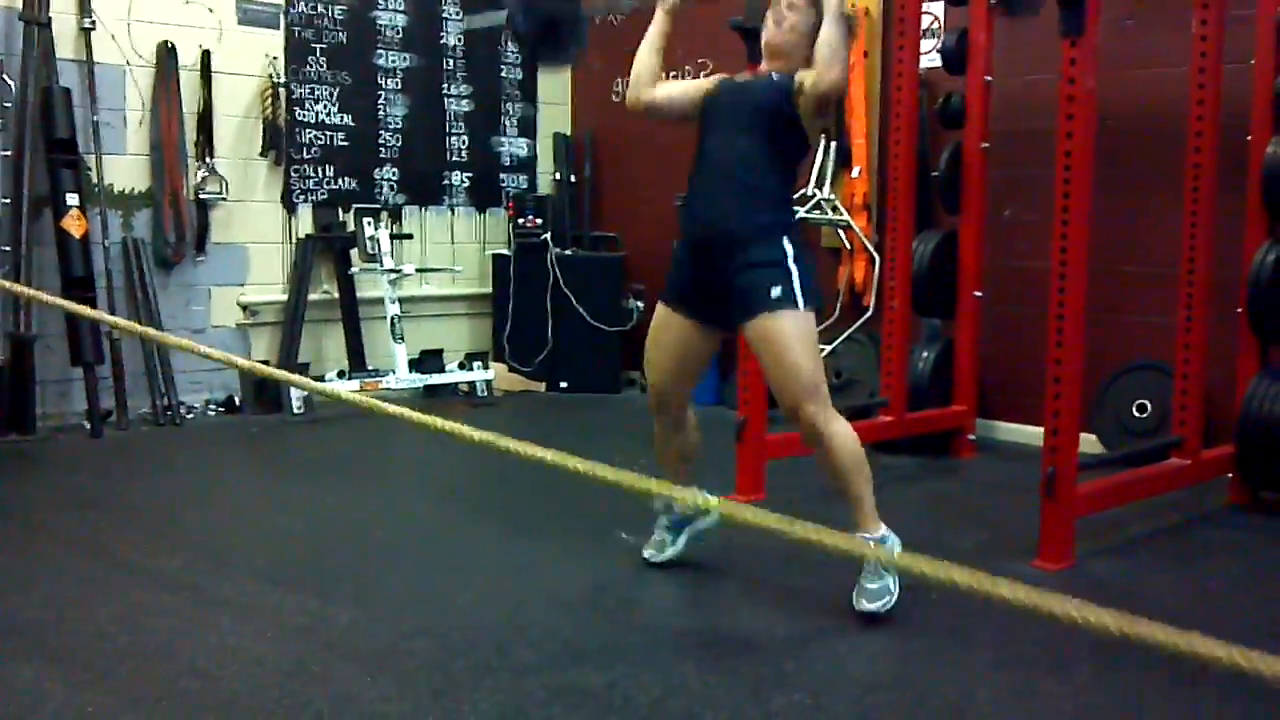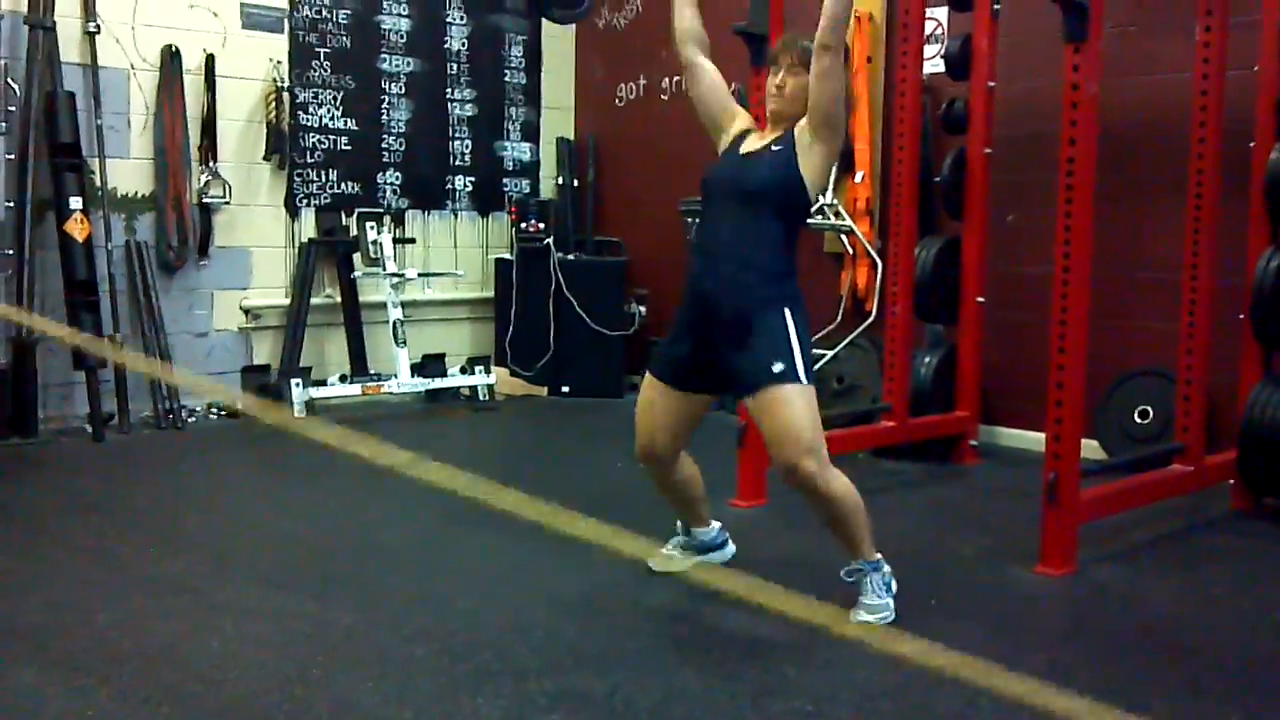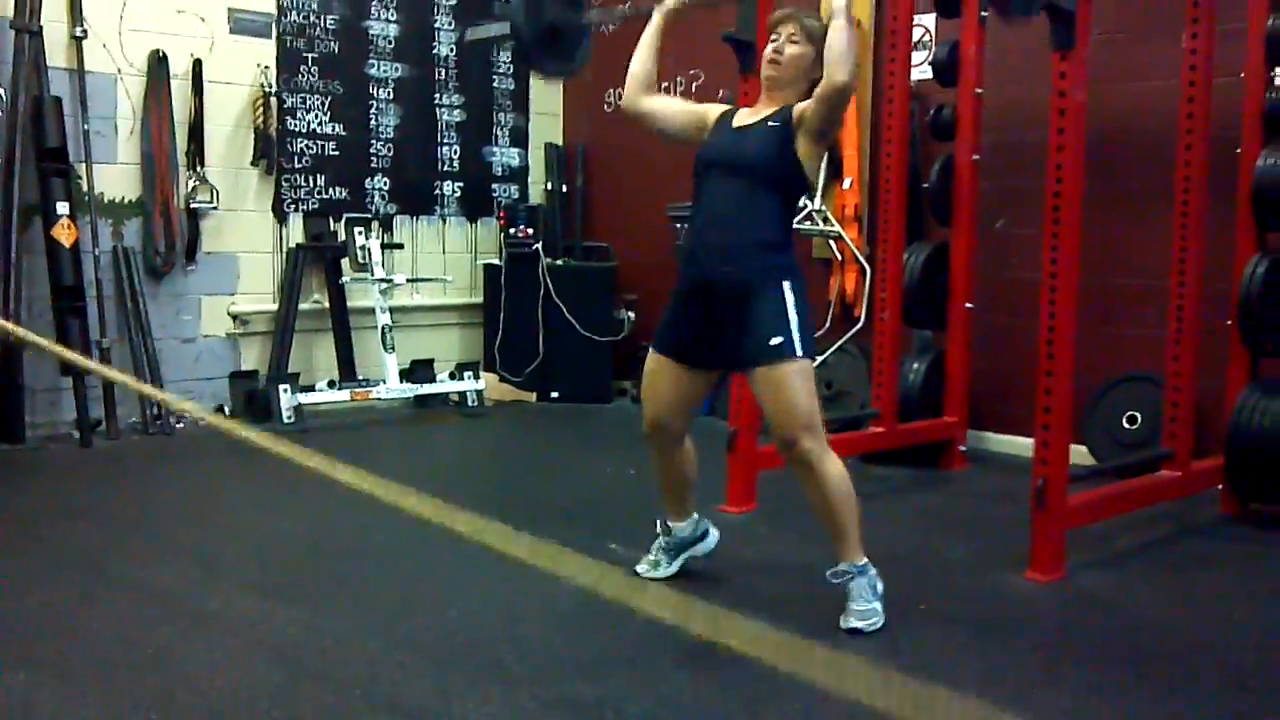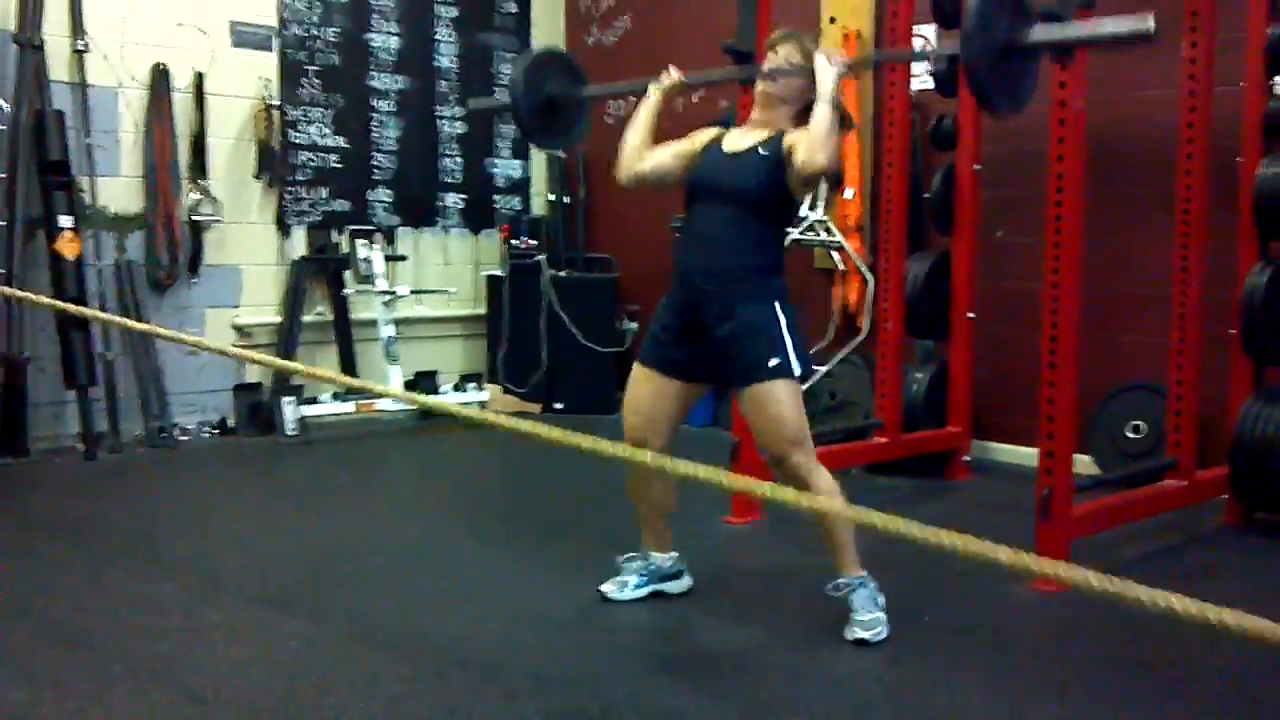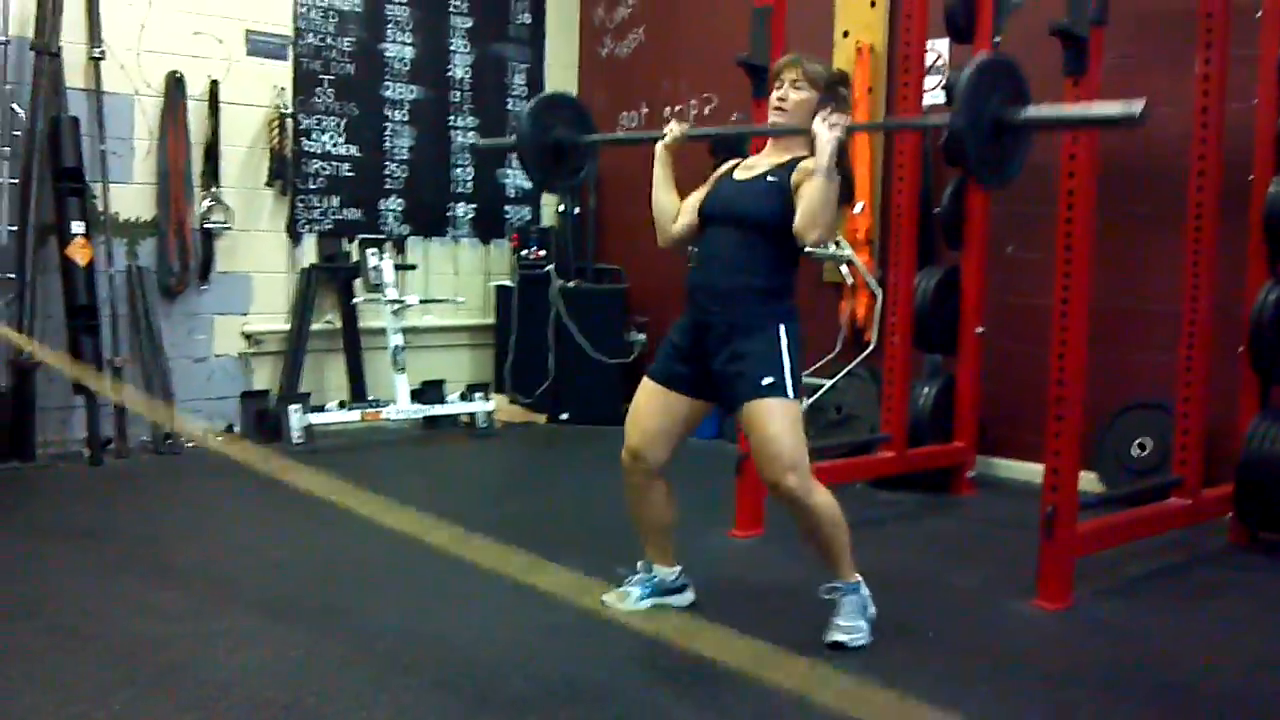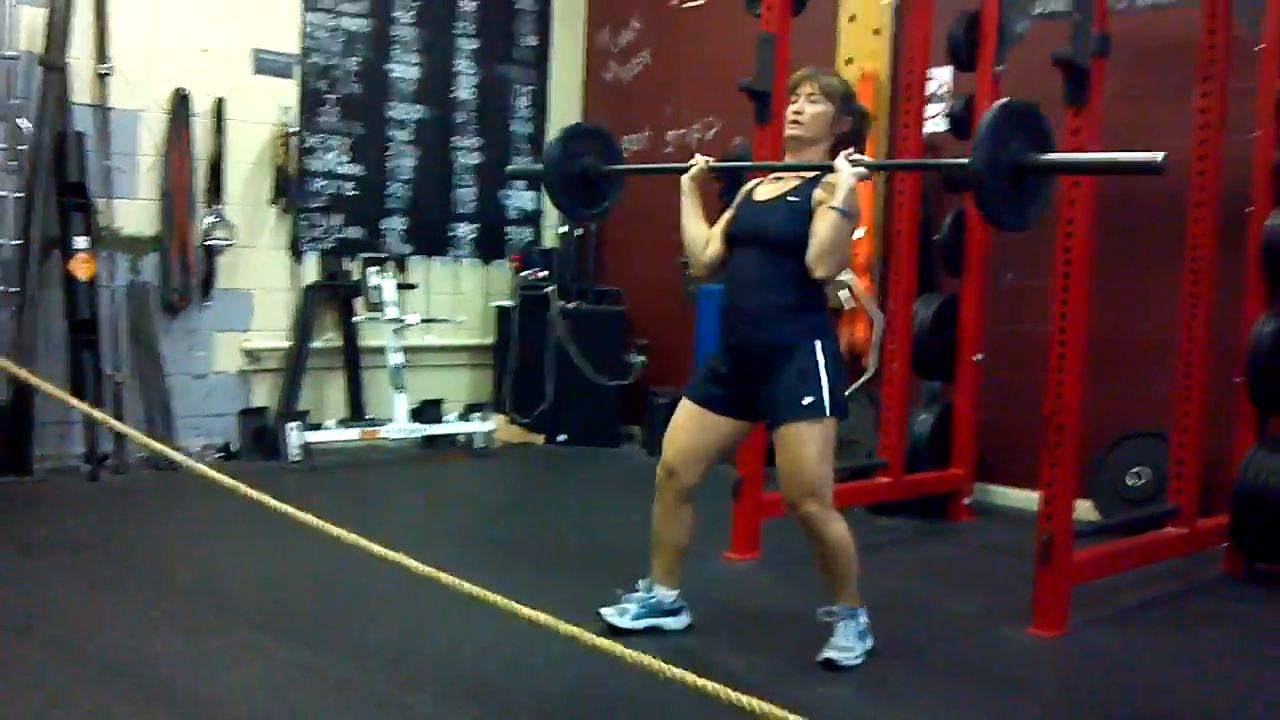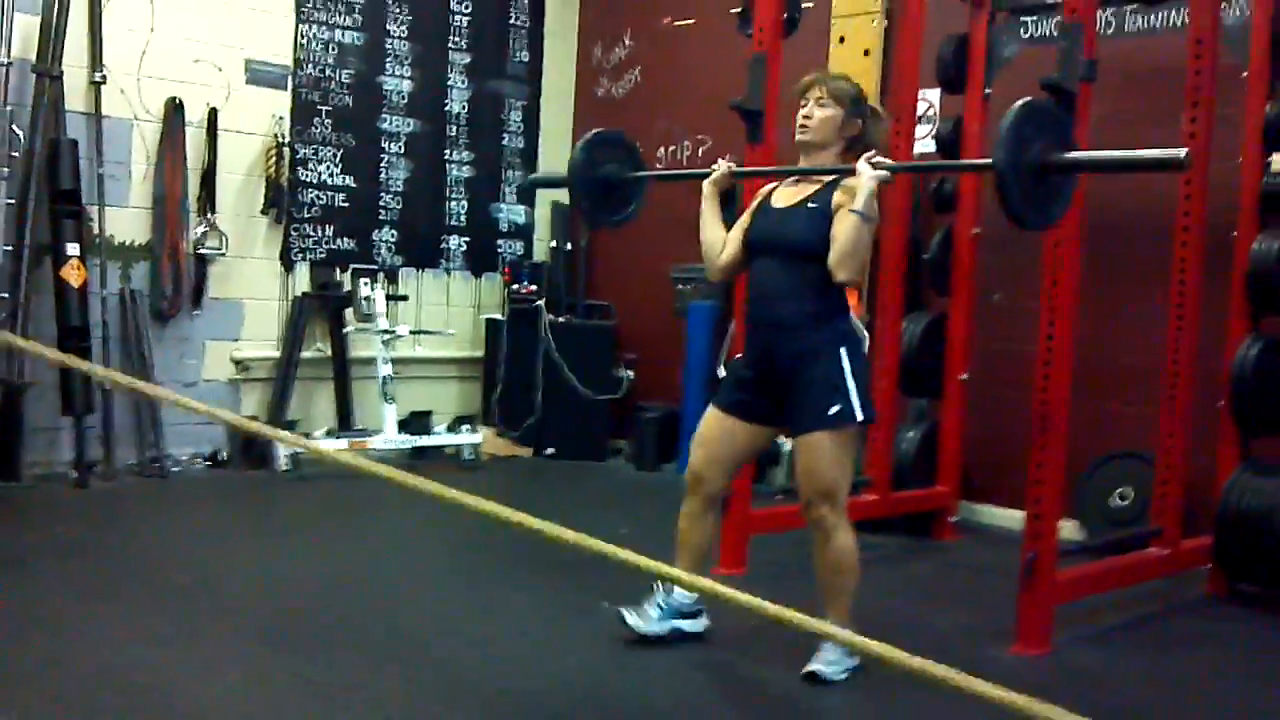
dt=0.2s
person 1, frame 1
left shoulder: (807, 85)
right shoulder: (725, 84)
left elbow: (830, 80)
right elbow: (642, 94)
left hip: (764, 255)
right hip: (697, 255)
left knee: (807, 406)
right knee: (664, 396)
left ankle: (876, 541)
right ankle: (684, 506)
person 1, frame 2
left shoulder: (814, 141)
right shoulder: (735, 133)
left hip: (765, 320)
right hip: (697, 321)
left knee: (804, 467)
right knee: (653, 450)
left ankle: (871, 571)
right ankle: (703, 534)
person 1, frame 3
left shoulder: (807, 122)
right shoulder: (719, 118)
left elbow: (840, 81)
right elbow: (637, 98)
left hip: (766, 294)
right hip: (696, 294)
left knee: (803, 444)
right knee: (660, 428)
left ankle: (857, 573)
right ankle: (683, 529)
person 1, frame 4
left shoulder: (795, 145)
right shoulder: (712, 139)
left elbow: (820, 160)
right elbow: (631, 170)
left wrist: (828, 83)
right wrist: (656, 96)
left hip: (753, 313)
right hip: (684, 309)
left knee: (794, 459)
right knee: (639, 440)
left ankle: (859, 587)
right ankle: (660, 562)
person 1, frame 5
left shoulder: (812, 173)
right shoulder: (731, 168)
left elbow: (813, 233)
right elbow: (672, 232)
left wrist: (826, 153)
right wrist: (663, 154)
left hip: (759, 334)
right hip: (695, 331)
left knee: (788, 479)
right knee: (639, 456)
left ankle: (850, 590)
right ankle: (663, 575)
person 1, frame 6
left shoulder: (833, 188)
right shoulder: (755, 188)
left elbow: (823, 267)
right elbow: (704, 258)
left wrist: (845, 189)
right wrist: (691, 188)
left hip: (799, 355)
right hip: (734, 355)
left knee: (809, 502)
right knee: (673, 474)
left ankle: (850, 616)
right ankle: (662, 595)
person 1, frame 7
left shoulder: (851, 190)
right shoulder: (770, 191)
left elbow: (846, 271)
right elbow: (720, 264)
left wrist: (863, 192)
right wrist: (711, 193)
left hip: (822, 361)
right hip: (757, 361)
left knee: (824, 507)
right knee: (702, 480)
left ankle: (839, 637)
right ankle: (681, 601)
